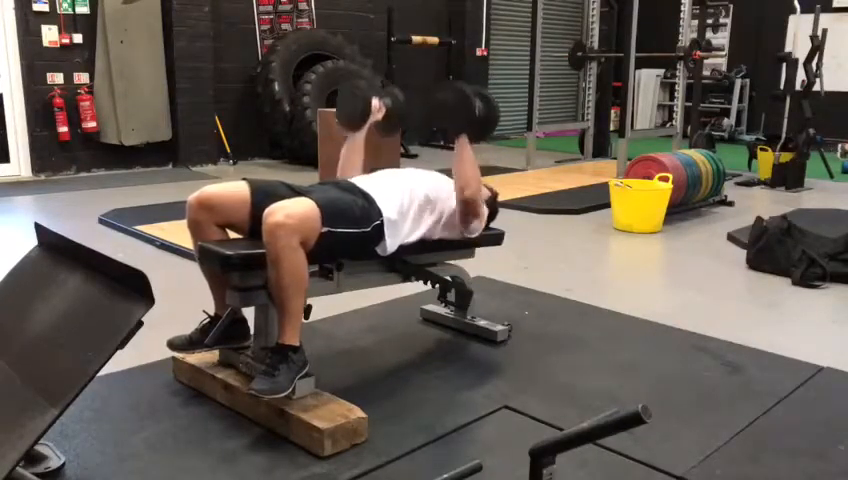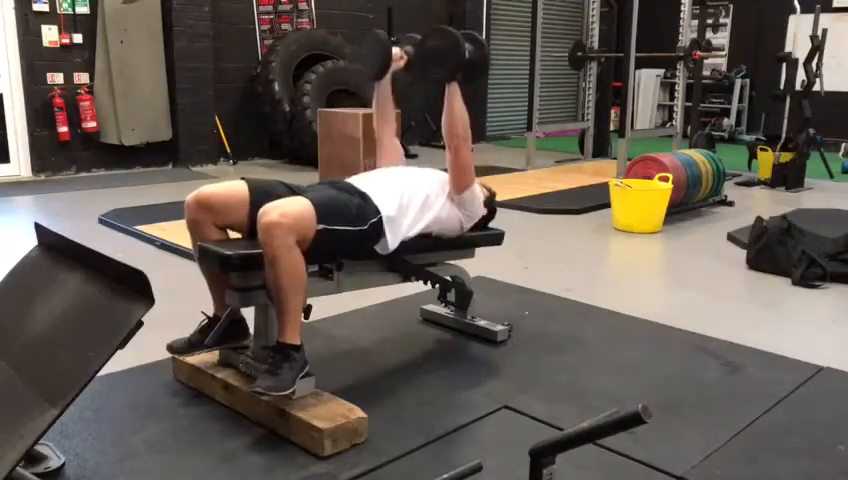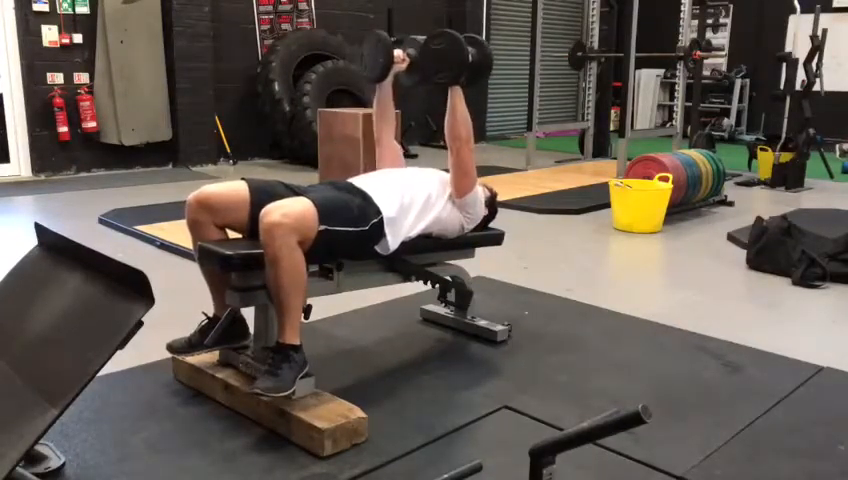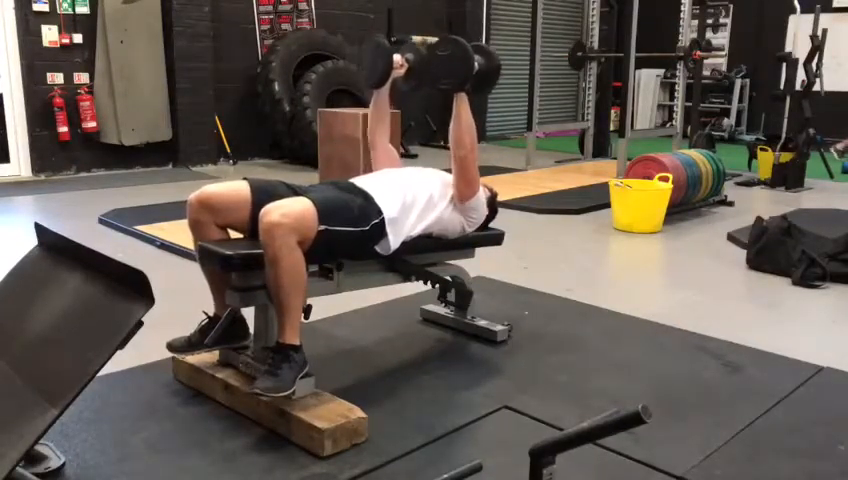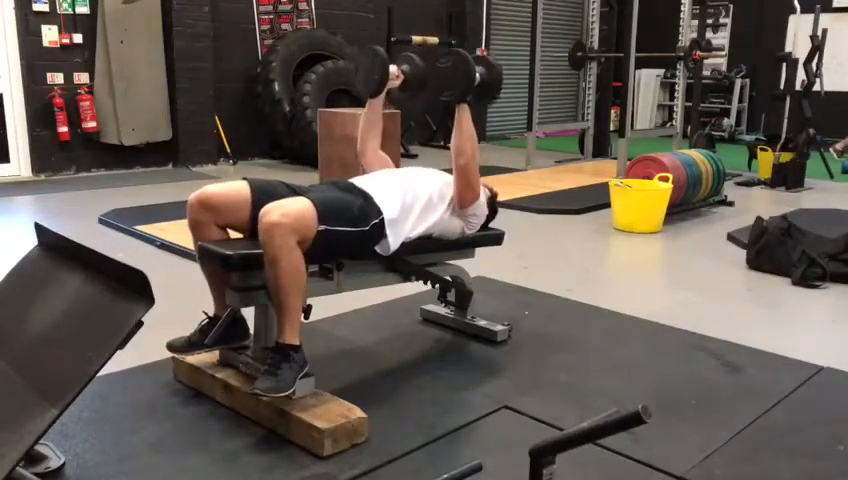
dt=0.3s
person 1, frame 1
left shoulder: (469, 212)
right shoulder: (424, 186)
left elbow: (469, 192)
right elbow: (346, 173)
left wrist: (463, 134)
right wrist: (362, 126)
left hip: (371, 213)
left knee: (281, 223)
right knee: (202, 205)
left ankle: (289, 353)
right ankle: (228, 322)
person 1, frame 2
left shoulder: (464, 208)
right shoulder: (413, 181)
left elbow: (459, 145)
right elbow: (385, 133)
left wrist: (452, 80)
right wrist: (385, 73)
left hip: (368, 214)
left knee: (276, 223)
right knee: (201, 204)
left ankle: (291, 352)
right ankle: (226, 322)
person 1, frame 3
left shoulder: (466, 210)
right shoulder: (414, 183)
left elbow: (461, 147)
right elbow: (384, 135)
left wrist: (454, 84)
right wrist: (387, 76)
left hip: (368, 214)
left knee: (278, 223)
right knee: (202, 204)
left ankle: (290, 352)
right ankle: (226, 322)
person 1, frame 4
left shoulder: (467, 211)
right shoulder: (416, 183)
left elbow: (465, 155)
right elbow: (378, 141)
left wrist: (460, 92)
right wrist: (384, 80)
left hip: (371, 214)
left knee: (278, 223)
right knee: (203, 203)
left ankle: (289, 352)
right ankle: (227, 322)
person 1, frame 5
left shoulder: (468, 213)
right shoulder: (412, 183)
left elbow: (465, 162)
right elbow: (368, 149)
left wrist: (462, 102)
right wrist: (379, 89)
left hip: (370, 214)
left knee: (277, 222)
right knee: (203, 203)
left ankle: (289, 352)
right ankle: (226, 321)
